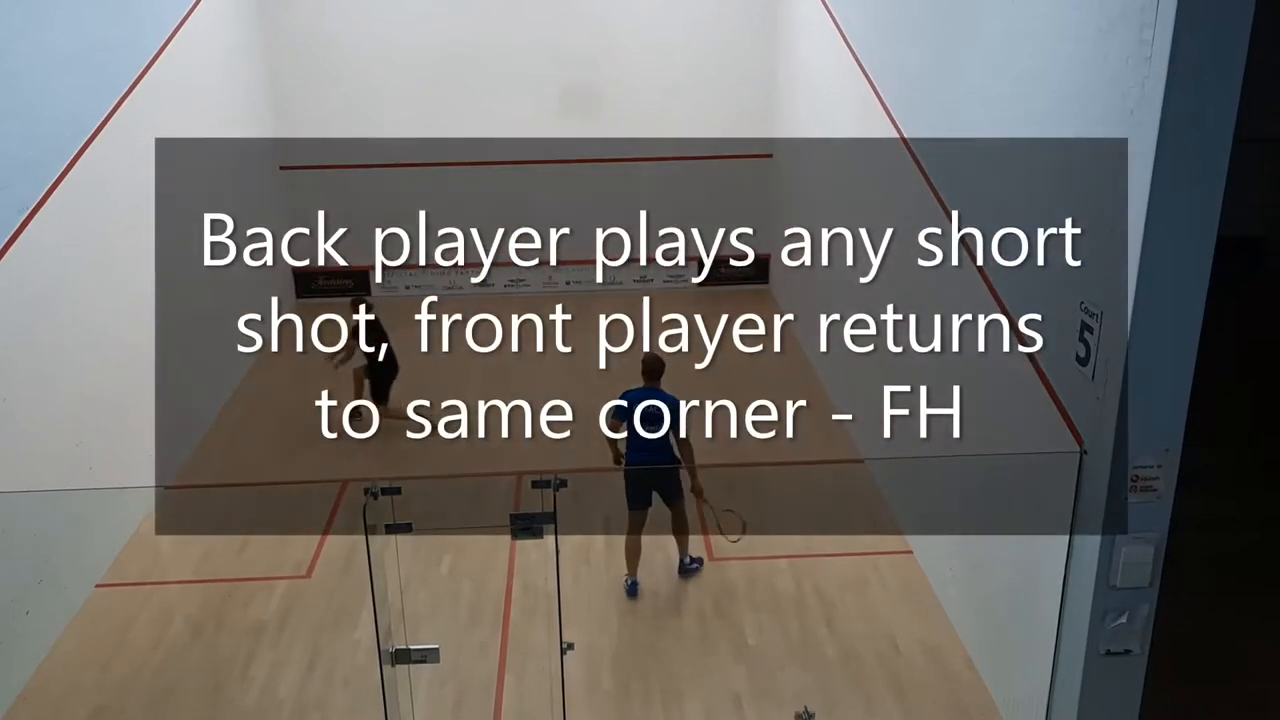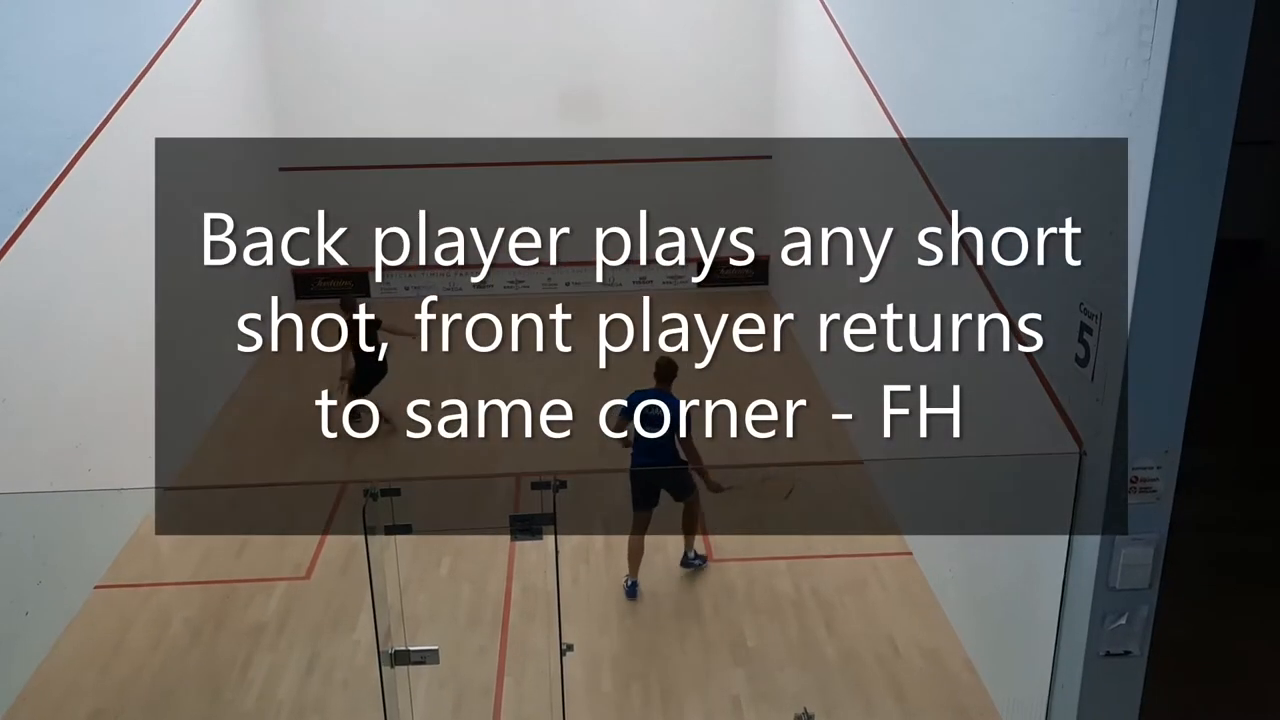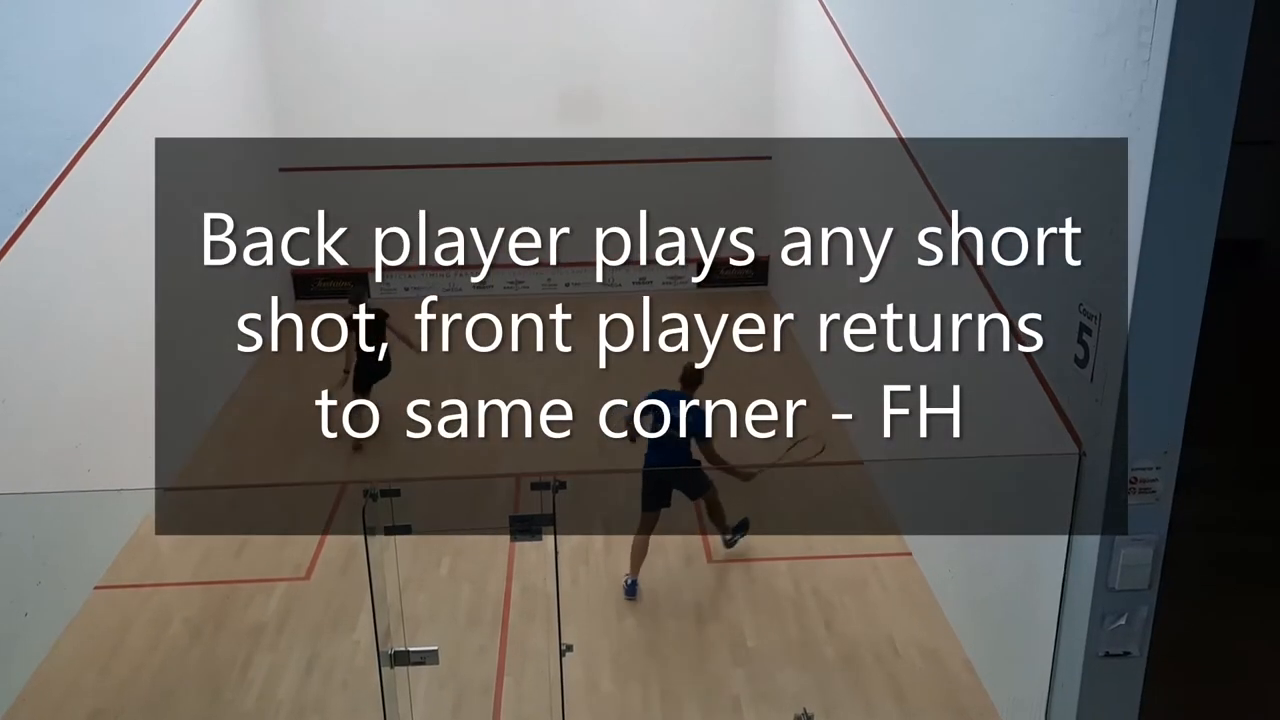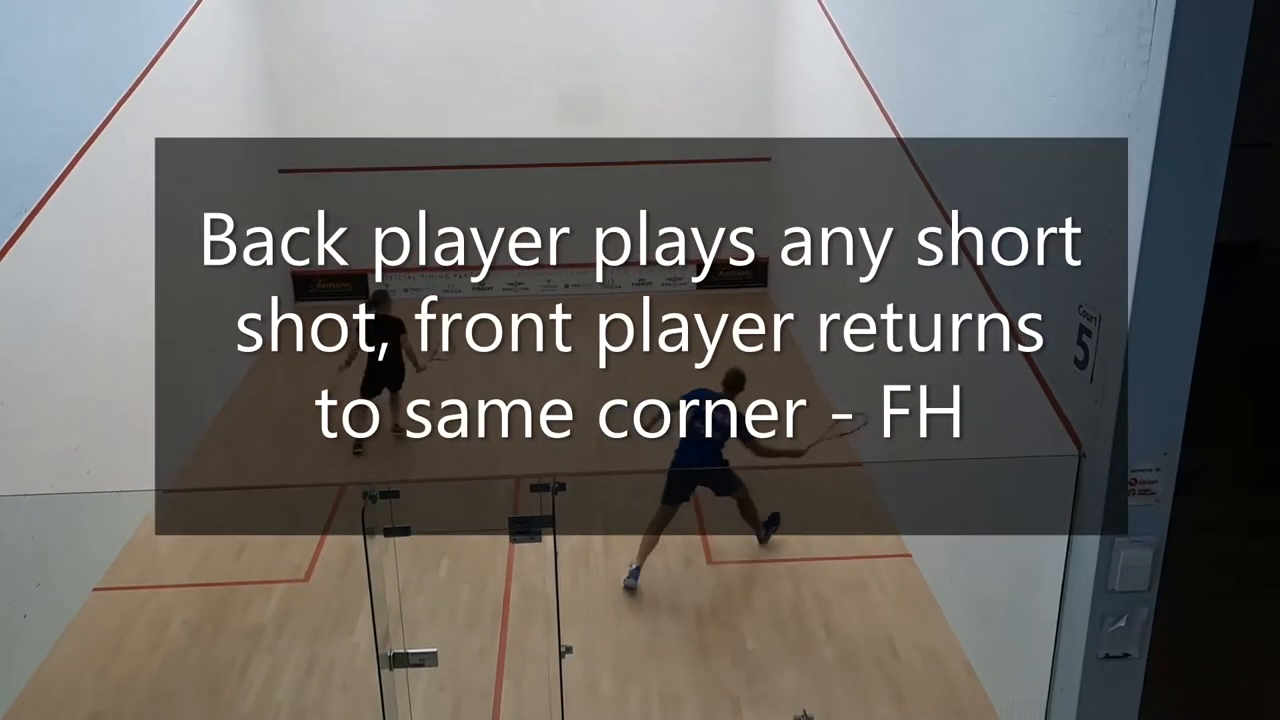
dt=0.2s
person 1, frame 1
left shoulder: (628, 398)
right shoulder: (673, 404)
left elbow: (611, 430)
right elbow: (683, 443)
left wrist: (615, 452)
right wrist: (694, 479)
left hip: (635, 468)
right hip: (665, 467)
left knee: (635, 525)
right knee: (678, 510)
left ankle: (631, 581)
right ankle: (685, 561)
person 1, frame 2
left shoulder: (637, 398)
right shoulder: (679, 408)
left elbow: (617, 427)
right elbow: (688, 449)
left wrist: (626, 440)
right wrist: (707, 479)
left hip: (641, 468)
right hip: (670, 468)
left knee: (639, 525)
right knee: (692, 500)
left ankle: (632, 582)
right ankle: (689, 555)
person 1, frame 3
left shoulder: (658, 397)
right shoulder: (698, 415)
left elbow: (633, 423)
right elbow: (710, 456)
left wrist: (632, 434)
right wrist: (738, 473)
left hip: (653, 469)
right hip: (682, 468)
left knee: (645, 526)
right knee: (711, 495)
left ankle: (632, 581)
right ankle: (728, 535)
person 1, frame 4
left shoulder: (699, 396)
right shoulder: (735, 417)
left elbow: (671, 408)
right elbow: (758, 450)
left wrist: (650, 422)
right wrist: (790, 453)
left hip: (682, 465)
right hip: (711, 467)
left knee: (661, 518)
right knee: (742, 493)
left ankle: (635, 570)
right ankle: (762, 531)
